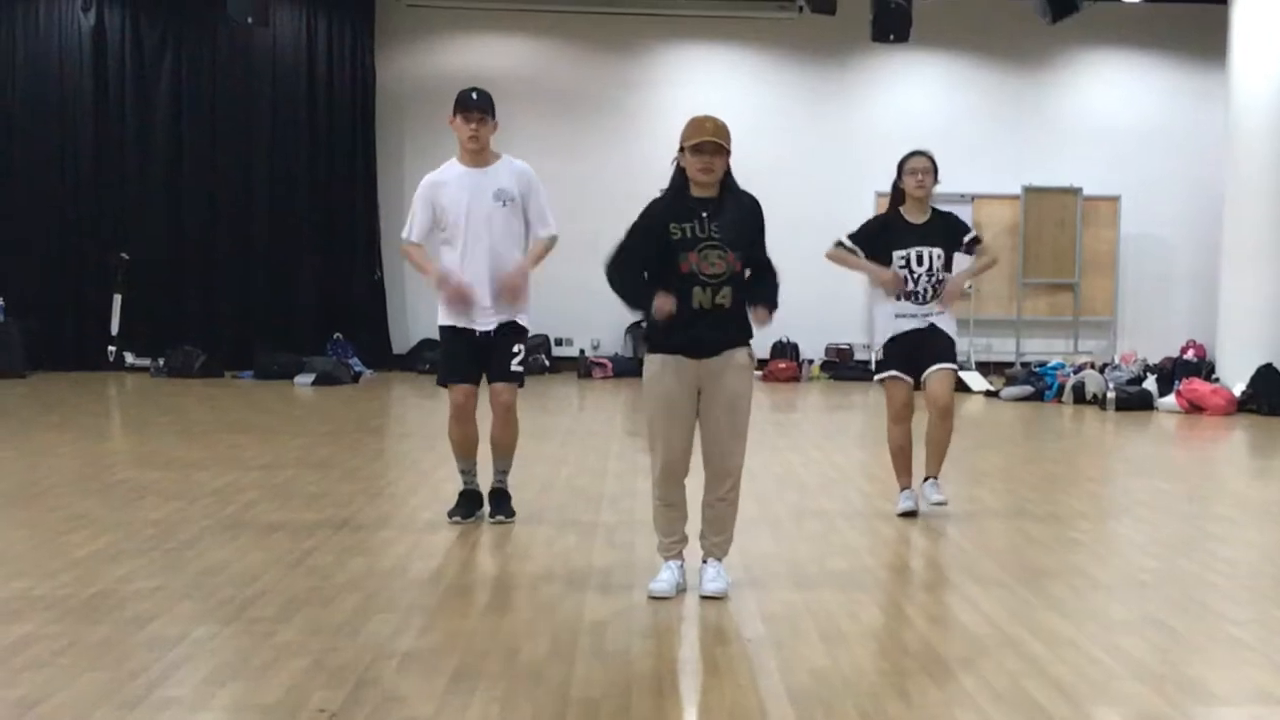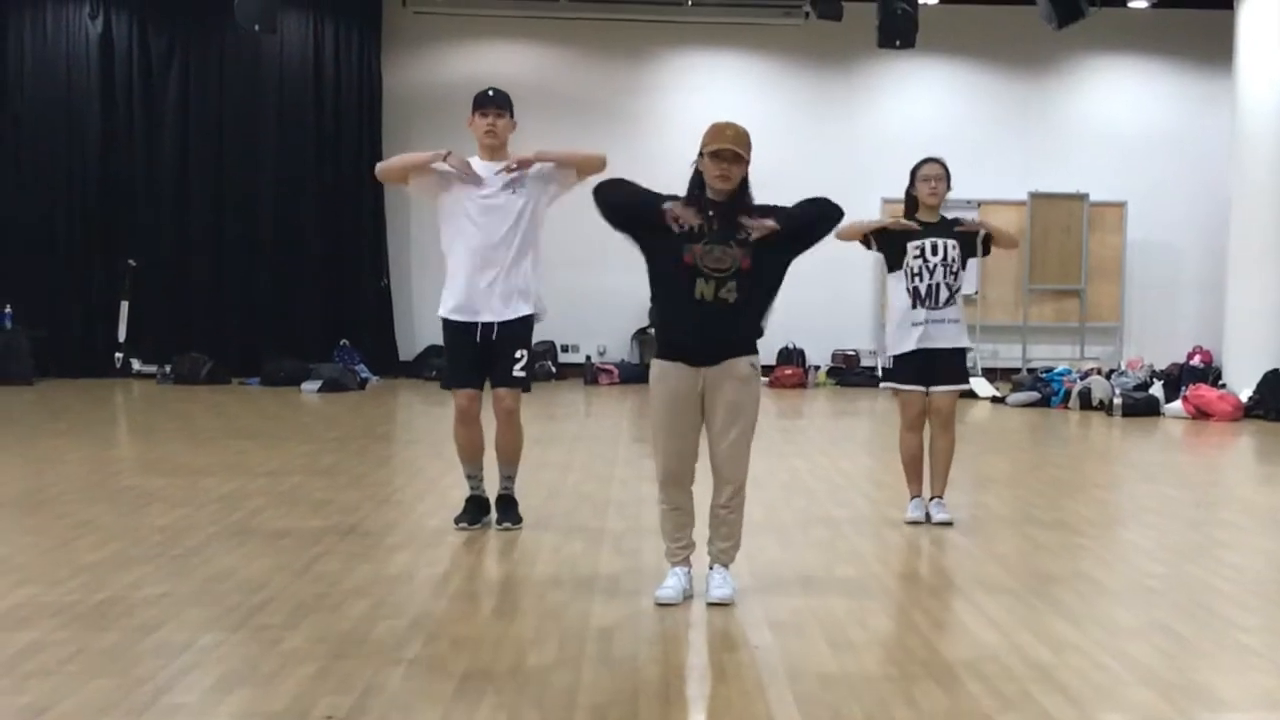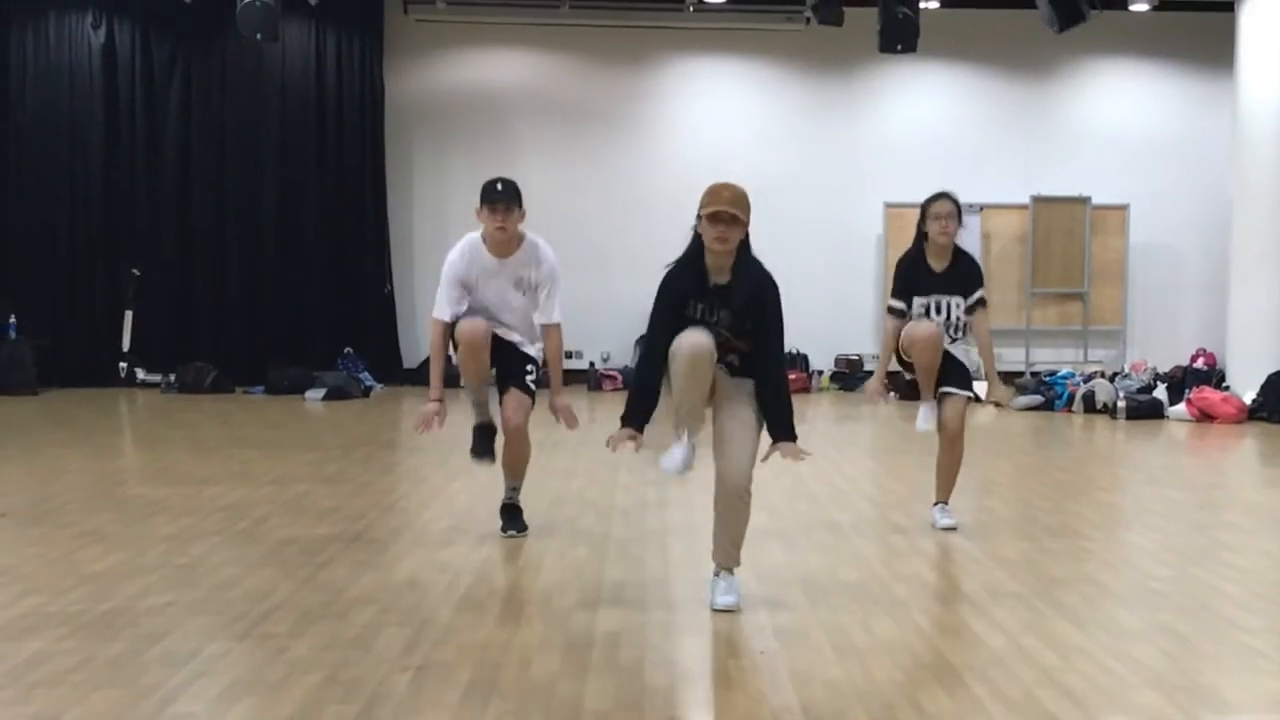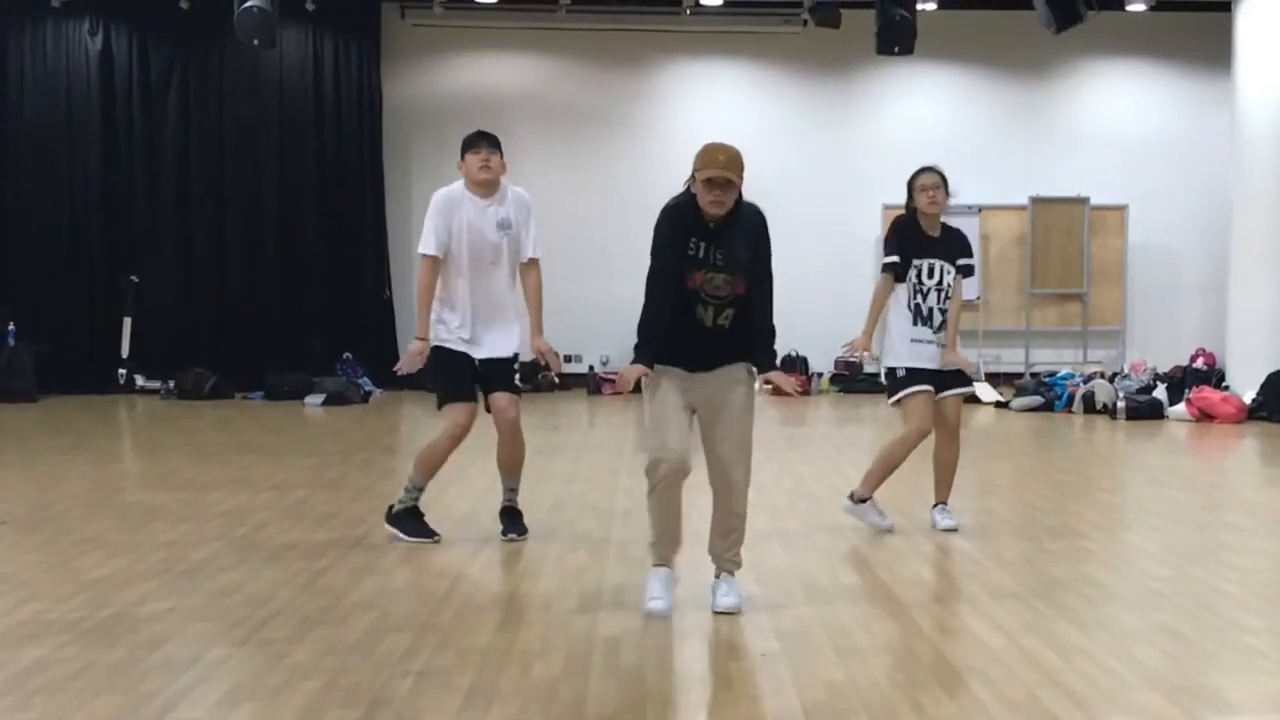
dt=0.4s
person 1, frame 1
left shoulder: (745, 209)
right shoulder: (661, 213)
left elbow: (761, 268)
right elbow: (621, 268)
left wrist: (765, 302)
right wrist: (649, 298)
left hip: (730, 355)
right hip: (670, 355)
left knee: (725, 466)
right knee: (668, 465)
left ankle: (714, 559)
right ankle: (671, 559)
person 1, frame 2
left shoulder: (758, 218)
right shoulder: (674, 212)
left elbow: (828, 212)
right elbow: (606, 194)
left wrist: (778, 225)
right wrist: (661, 208)
left hip: (735, 363)
right hip: (674, 361)
left knee: (730, 472)
right knee: (673, 471)
left ankle: (721, 566)
right ankle: (679, 565)
person 1, frame 3
left shoulder: (759, 285)
right shoulder: (679, 280)
left elbow: (772, 361)
right elbow: (654, 349)
left wrist: (783, 431)
right wrist: (633, 419)
left hip: (742, 384)
right hip: (692, 371)
left knee: (735, 480)
right knee: (692, 345)
left ankle: (725, 572)
right ankle: (685, 436)
person 1, frame 4
left shoulder: (752, 225)
right shoulder: (674, 219)
left elbow: (760, 299)
right elbow: (659, 292)
left wrist: (766, 362)
right wrist: (644, 357)
left hip: (730, 370)
right hip: (671, 367)
left knee: (732, 477)
right knee: (668, 460)
left ankle: (725, 573)
right ankle: (662, 567)
person 2, frame 1
left shoulder: (519, 175)
right shoulder: (435, 183)
left elbow: (546, 235)
right elbow: (412, 244)
left wrist: (523, 270)
right wrist: (441, 276)
left hip: (508, 312)
right hip: (457, 315)
left knee: (504, 401)
right knee: (460, 402)
left ankle: (500, 489)
right ankle: (469, 489)
person 2, frame 2
left shoulder: (539, 172)
right shoulder: (448, 172)
left elbow: (597, 163)
right elbow: (383, 172)
left wrist: (541, 157)
right wrist: (442, 158)
left hip: (514, 308)
right hip: (461, 308)
left knee: (507, 405)
right knee: (465, 405)
left ankle: (507, 496)
right ankle: (475, 496)
person 2, frame 3
left shoulder: (542, 258)
right shoulder: (462, 257)
left elbow: (550, 327)
right elbow: (440, 324)
left wrist: (558, 392)
right wrist: (435, 395)
left hip: (522, 343)
right hip: (478, 329)
left knee: (516, 421)
right knee: (472, 330)
left ankle: (511, 504)
right ankle: (482, 421)
person 2, frame 4
left shoulder: (519, 202)
right shoulder: (446, 201)
left elbow: (529, 269)
right elbow: (429, 268)
left wrist: (537, 333)
right wrist: (421, 336)
left hip: (500, 336)
right hip: (450, 334)
left knee: (508, 417)
right knee: (458, 425)
left ankle: (510, 507)
right ankle: (404, 508)
person 3, frame 1
left shoulder: (948, 224)
right shoulder: (883, 224)
left elbow: (987, 256)
right elbow: (835, 253)
left wrist: (960, 278)
right wrist: (874, 270)
left hip: (936, 326)
right hip: (894, 329)
left knee: (941, 403)
right knee: (899, 410)
left ankle: (931, 479)
right ankle: (905, 489)
person 3, frame 2
left shoulder: (960, 230)
right shoulder: (897, 230)
left elbow: (1012, 242)
right elbow: (842, 234)
left wrist: (986, 227)
right wrist: (884, 223)
left hip: (948, 337)
right hip: (907, 337)
left knee: (943, 417)
right knee: (912, 420)
left ankle: (937, 498)
right ankle: (915, 497)
person 3, frame 3
left shoulder: (968, 266)
right shoulder: (909, 264)
left elbow: (980, 324)
right elbow: (894, 322)
left wrist: (993, 379)
right wrist: (879, 375)
left hip: (954, 354)
right hip: (915, 347)
left knee: (953, 431)
right knee: (925, 334)
left ankle: (941, 505)
right ankle: (927, 401)
person 3, frame 4
left shoulder: (957, 241)
right shoulder: (902, 228)
left elbow: (956, 295)
right elbow: (886, 281)
left wrist: (952, 347)
right wrist: (867, 334)
left hip: (941, 350)
right hip: (907, 350)
left knee: (950, 426)
right knee: (919, 427)
left ankle: (941, 506)
right ankle: (862, 496)
